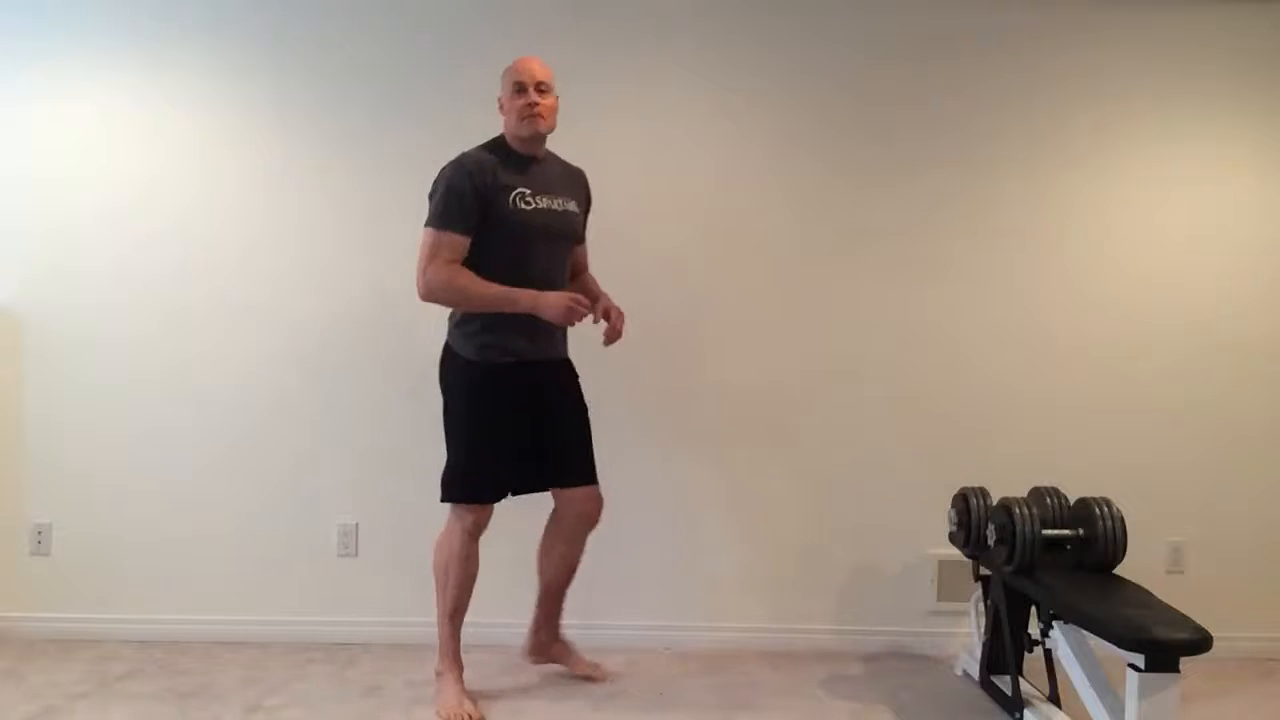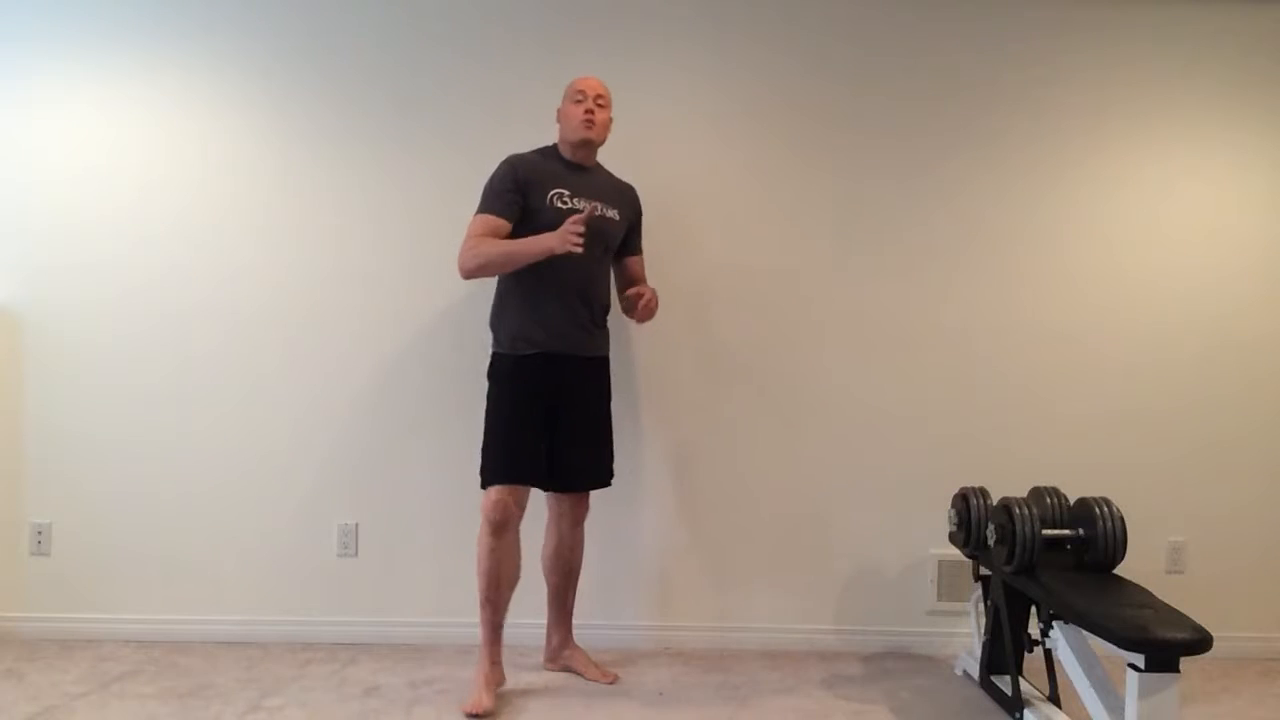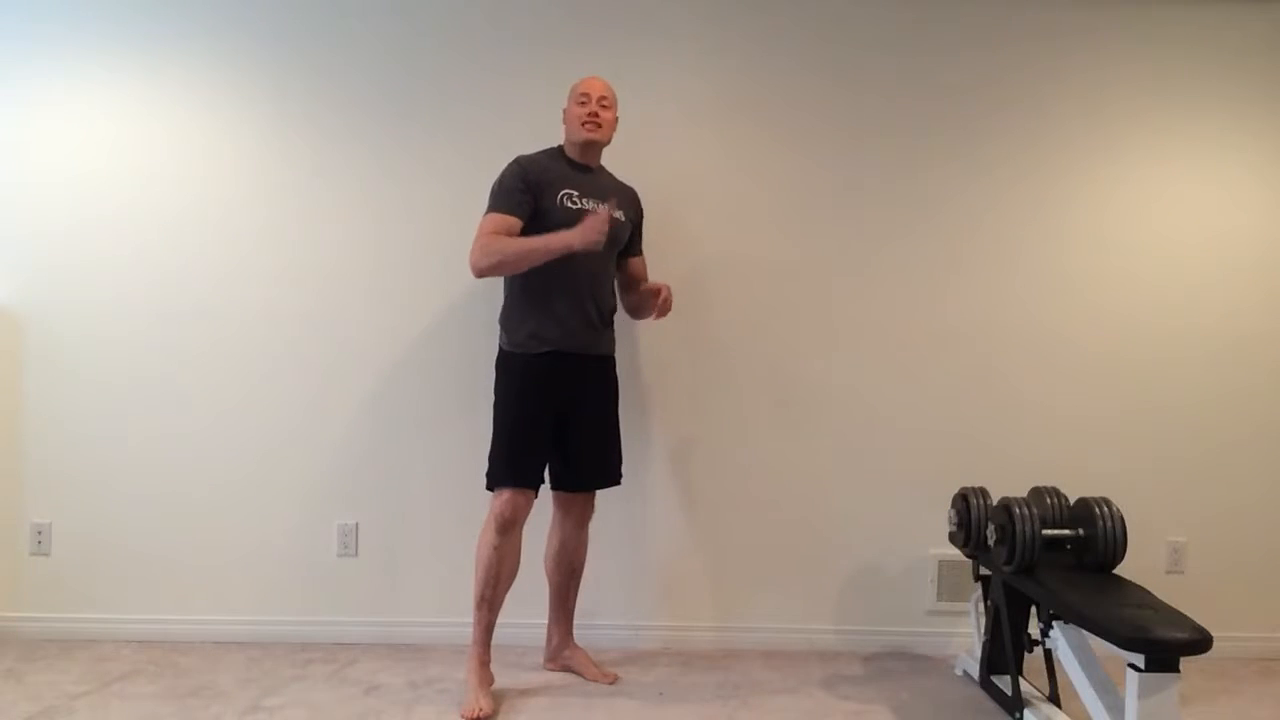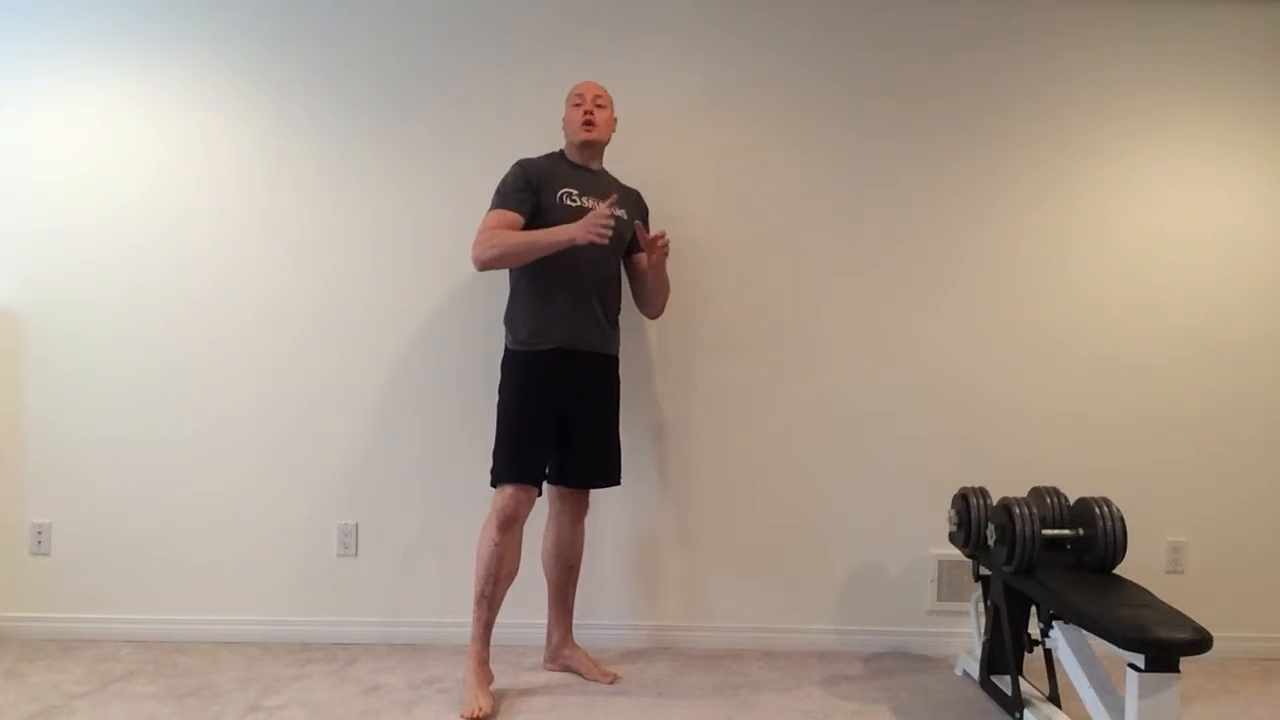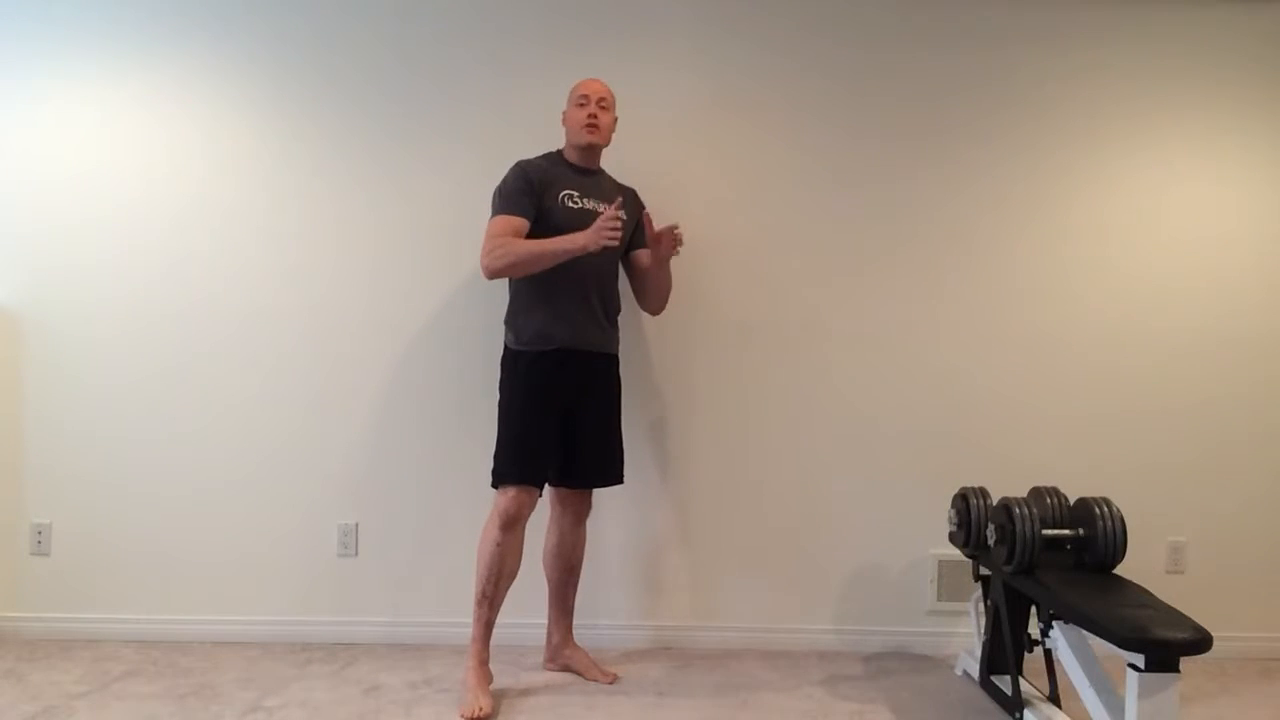
dt=0.5s
person 1, frame 1
left shoulder: (573, 180)
right shoulder: (470, 174)
right elbow: (432, 280)
left wrist: (601, 300)
right wrist: (536, 302)
left hip: (551, 367)
right hip: (482, 369)
left knee: (584, 504)
right knee: (470, 516)
left ankle: (545, 635)
person 1, frame 2
left shoulder: (623, 197)
right shoulder: (521, 172)
left elbow: (629, 281)
right elbow: (470, 260)
left wrist: (644, 297)
right wrist: (552, 240)
left hip: (588, 367)
right hip: (520, 362)
left knee: (572, 507)
right knee: (502, 505)
left ankle: (560, 642)
right ankle: (489, 661)
person 1, frame 3
left shoulder: (625, 199)
right shoulder: (528, 173)
left elbow: (631, 300)
right elbow: (482, 259)
left wrist: (653, 298)
right wrist: (570, 238)
left hip: (595, 366)
right hip: (529, 361)
left knee: (577, 505)
right knee: (509, 505)
left ankle: (561, 642)
right ankle: (478, 663)
person 1, frame 4
left shoulder: (630, 201)
right shoulder: (531, 175)
left elbow: (652, 307)
right elbow: (484, 251)
left wrist: (656, 263)
right wrist: (574, 231)
left hip: (598, 365)
right hip: (534, 359)
left knee: (572, 501)
right knee: (511, 501)
left ankle: (560, 642)
right ankle: (477, 660)
person 1, frame 5
left shoulder: (627, 200)
right shoulder: (530, 176)
left elbow: (652, 302)
right elbow: (493, 259)
left wrist: (661, 257)
right wrist: (585, 239)
left hip: (598, 365)
right hip: (535, 359)
left knee: (574, 502)
right knee: (513, 502)
left ankle: (560, 641)
right ankle: (477, 660)
